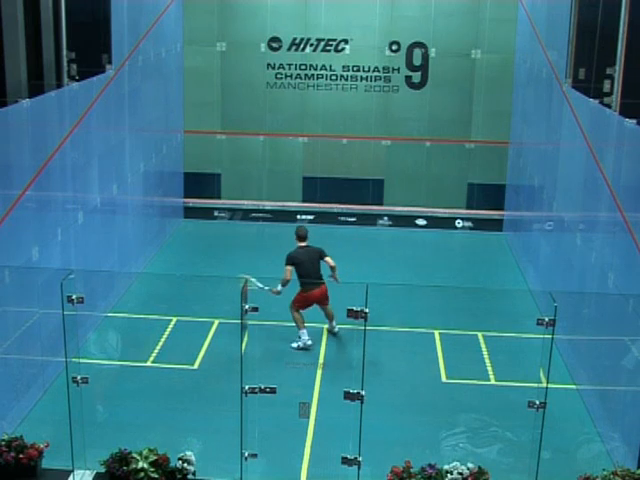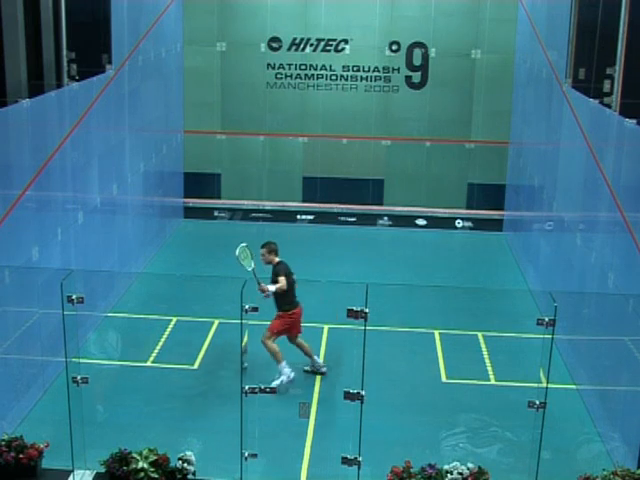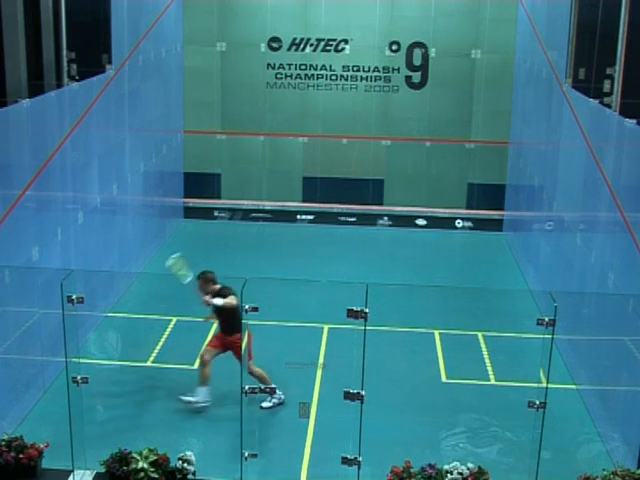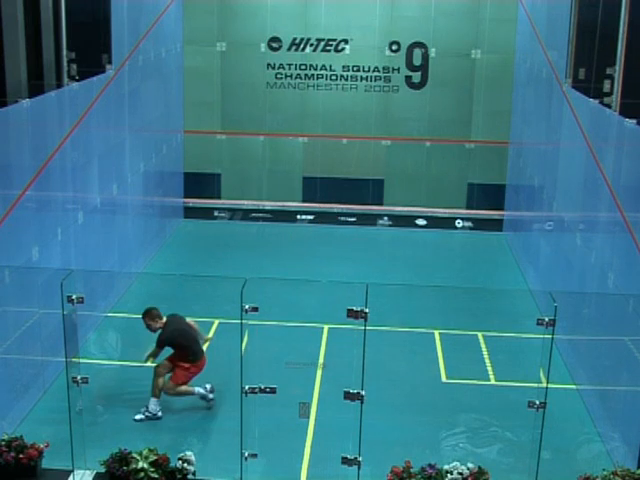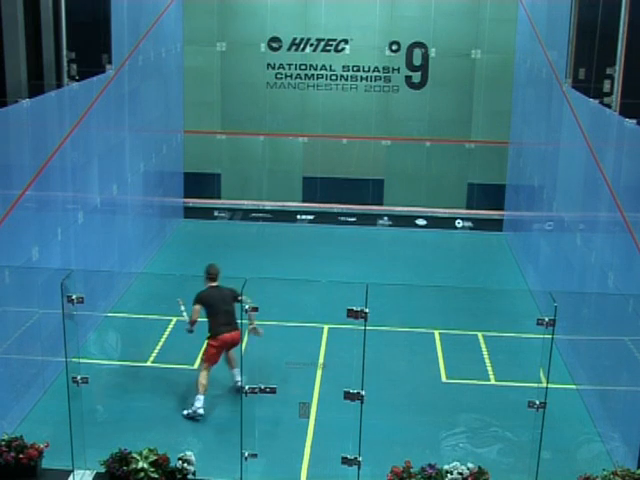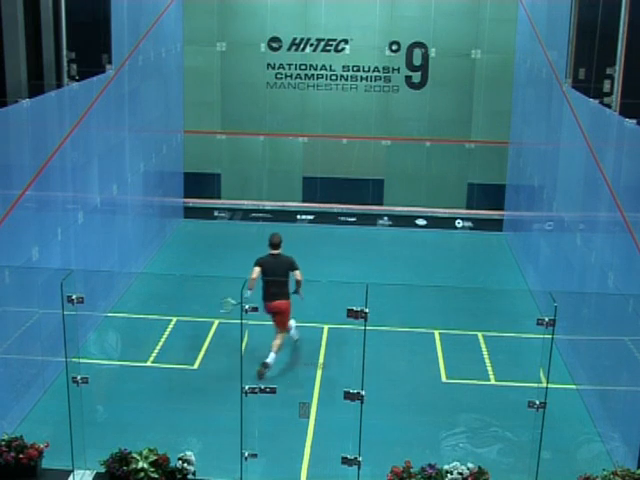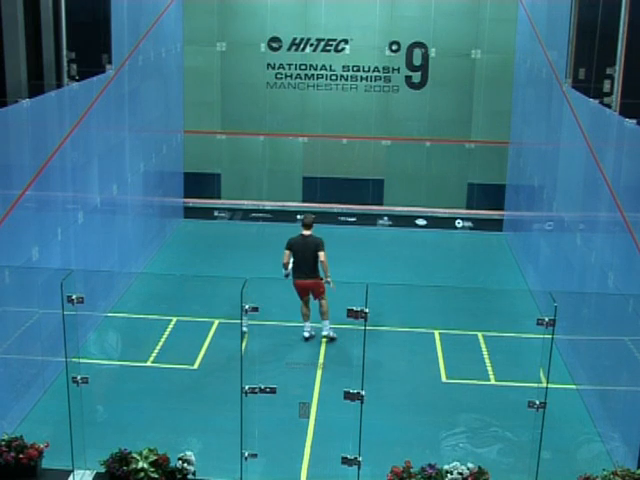
dt=0.4s
person 1, frame 1
left shoulder: (292, 255)
right shoulder: (318, 250)
left elbow: (287, 277)
right elbow: (333, 264)
left wrist: (279, 288)
right wrist: (334, 274)
left hip: (307, 292)
right hip: (322, 288)
left knee: (294, 309)
right knee: (325, 306)
left ankle: (305, 339)
right ankle: (333, 327)
person 1, frame 2
left shoulder: (279, 267)
right shoulder: (282, 267)
left elbow: (283, 286)
right elbow: (293, 280)
left wrist: (269, 288)
right wrist: (272, 290)
left hip: (288, 312)
right hip: (294, 310)
left knee: (267, 339)
right knee: (294, 339)
left ankle: (286, 373)
right ankle: (318, 365)
person 1, frame 3
left shoulder: (226, 292)
right shoulder: (213, 294)
left elbow: (234, 303)
left wrist: (214, 302)
left hip: (238, 335)
right hip: (224, 334)
left knee: (249, 368)
right knee: (205, 358)
left ankle: (277, 395)
right ankle: (202, 397)
person 1, frame 4
left shoulder: (165, 335)
right shoulder: (174, 317)
left elbow: (154, 354)
right elbow: (191, 324)
left wrist: (147, 358)
right wrist: (201, 336)
left hip: (193, 363)
right hip: (186, 355)
left knee: (169, 389)
right knee: (159, 370)
left ankle: (202, 391)
right ankle: (153, 410)
person 1, frame 5
left shoulder: (201, 295)
right shoulder: (230, 291)
left elbow: (194, 318)
right elbow: (246, 303)
left wrist: (190, 328)
right wrist: (253, 325)
left hip: (217, 337)
right hip: (235, 334)
left knee: (204, 369)
right knee: (228, 350)
left ankle: (198, 407)
right ankle: (238, 380)
person 1, frame 6
left shoulder: (261, 260)
right shoulder: (289, 260)
left elbow: (253, 277)
right elbow: (298, 279)
left wrist: (248, 295)
right wrist: (298, 290)
left hip: (268, 303)
right hip: (282, 302)
left knee: (285, 322)
right knee: (280, 334)
left ankle: (293, 335)
right ankle: (268, 361)
person 1, frame 7
left shoulder: (292, 241)
right shoulder: (318, 241)
left elbow: (285, 261)
right elbow: (322, 259)
left wrist: (286, 271)
right wrist: (327, 276)
left hip: (298, 280)
right hip: (313, 279)
left knee: (305, 303)
right knee: (323, 300)
left ankle: (307, 331)
right ankle: (326, 331)
